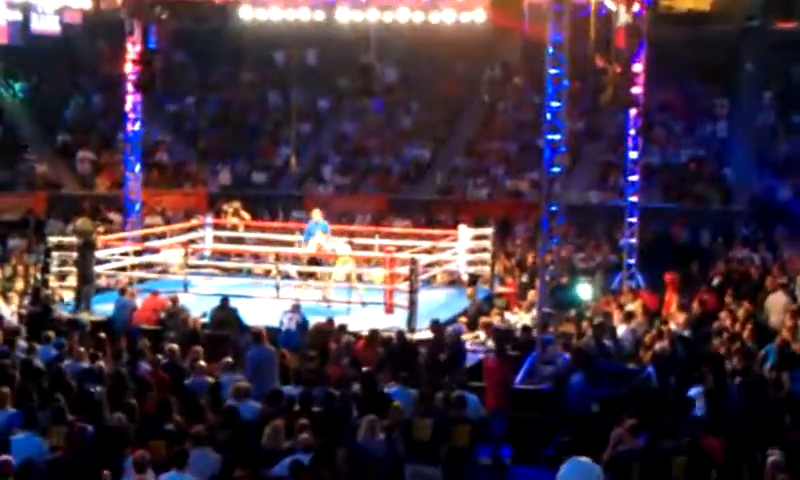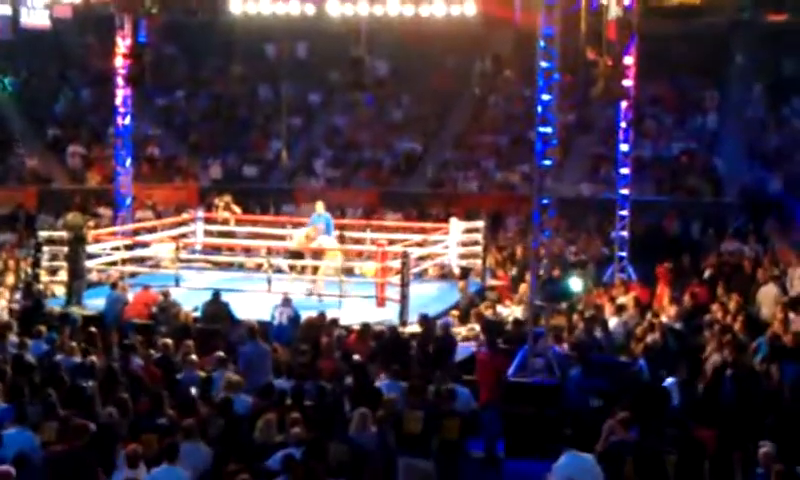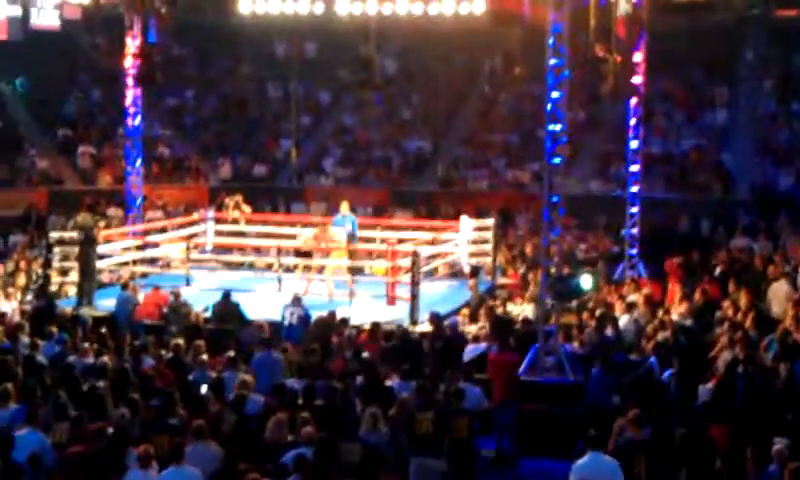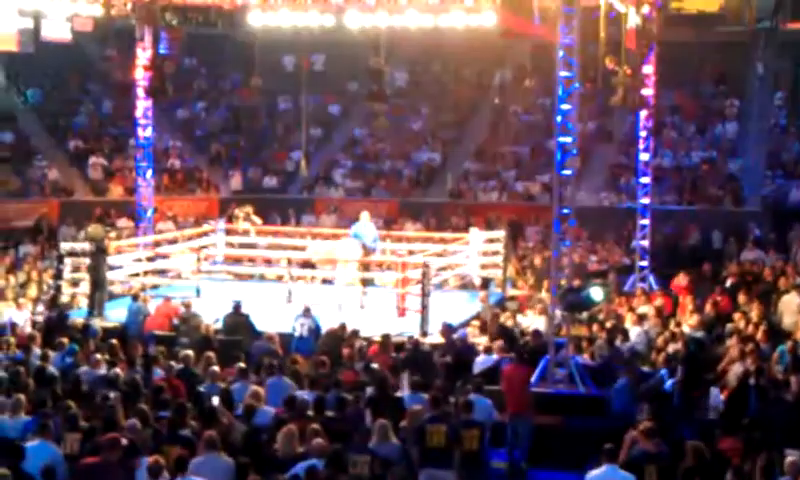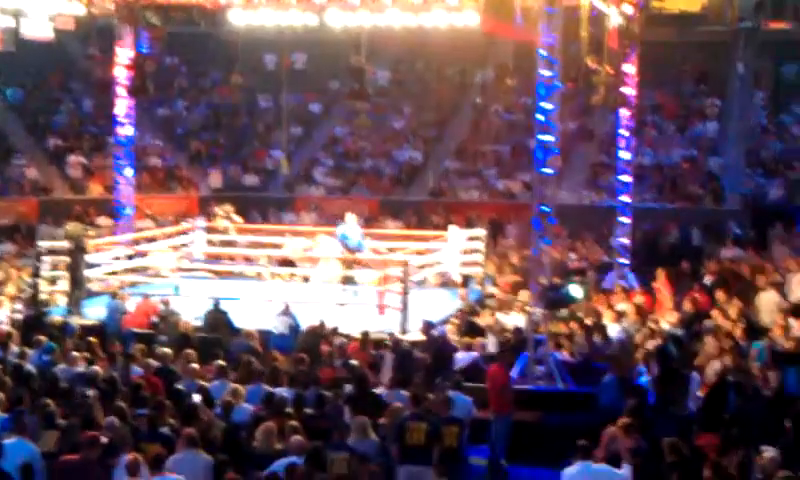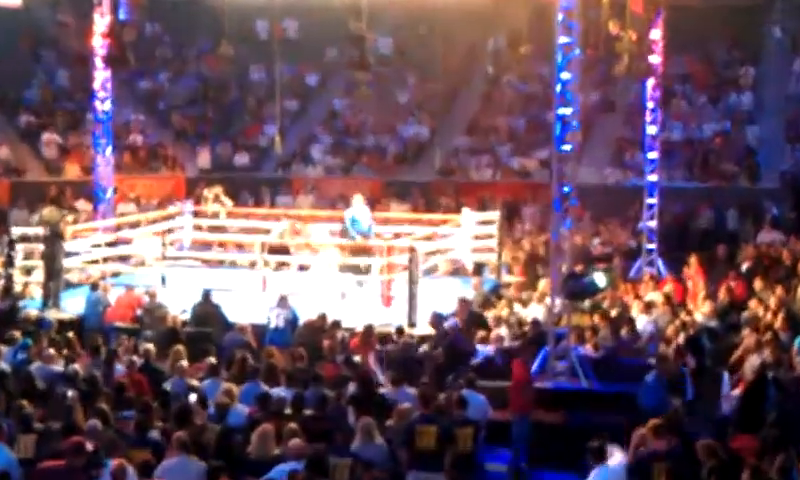
dt=0.3s
person 1, frame 1
left shoulder: (488, 360)
right shoulder: (504, 363)
left hip: (491, 401)
right hip: (500, 403)
left knee: (495, 431)
right knee: (499, 431)
left ankle: (496, 455)
right ankle: (497, 455)
person 1, frame 2
left shoulder: (481, 355)
right shoulder: (497, 357)
left elbow: (478, 375)
right elbow: (503, 376)
left hip: (484, 396)
right hip: (495, 396)
left knee: (487, 425)
right knee: (494, 425)
left ankle: (489, 450)
right ankle: (492, 451)
person 1, frame 3
left shoulder: (492, 355)
right shoulder: (513, 357)
left elbow: (490, 375)
right elbow: (515, 375)
left hip: (497, 395)
right hip: (510, 395)
left knee: (499, 424)
right knee: (510, 423)
left ankle: (500, 450)
right ankle: (510, 450)
person 1, frame 4
left shoulder: (507, 369)
right shoulder: (527, 371)
left elbow: (504, 388)
right elbow: (528, 389)
left hip: (511, 408)
right hip: (524, 409)
left knee: (512, 436)
right knee: (523, 437)
left ankle: (513, 462)
right ankle: (521, 463)
person 1, frame 5
left shoulder: (492, 368)
right shoulder: (504, 372)
right elbow: (506, 392)
left hip: (495, 407)
right hip: (503, 408)
left knee: (496, 435)
right knee: (500, 436)
left ankle: (494, 460)
right ankle: (498, 462)
person 1, frame 6
left shoulder: (518, 363)
right shoulder: (522, 371)
right elbow: (525, 394)
left hip: (523, 409)
right hip: (521, 410)
left knee: (520, 440)
right knee: (520, 440)
left ankle: (520, 463)
right ankle: (519, 464)
